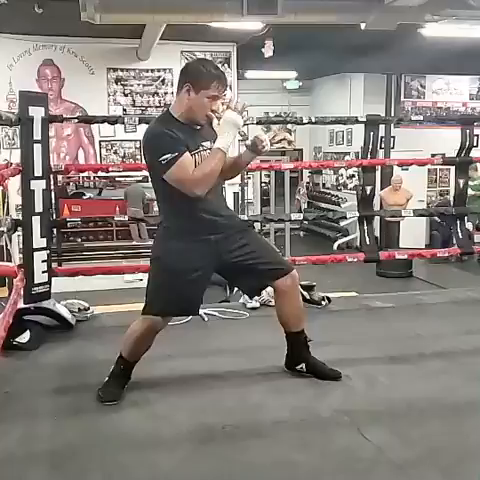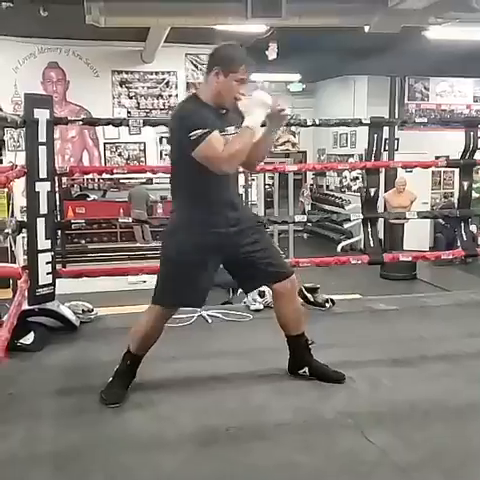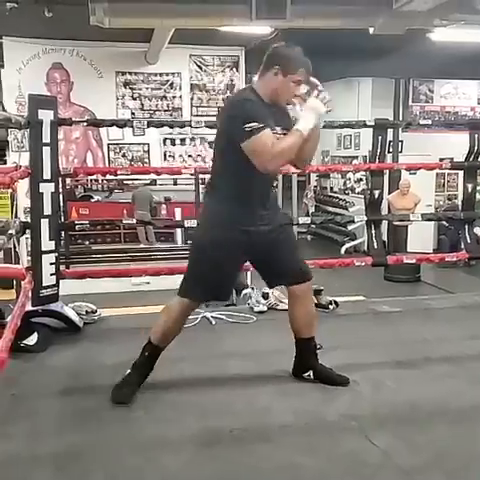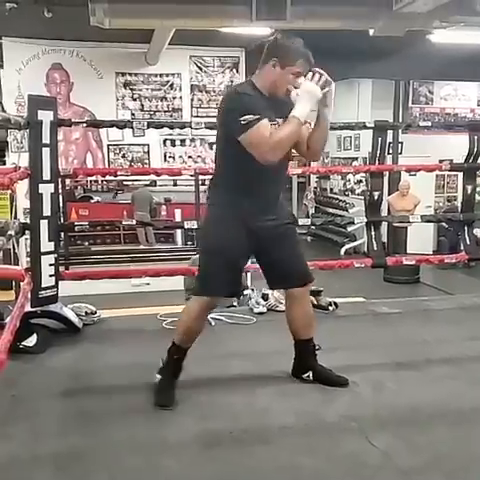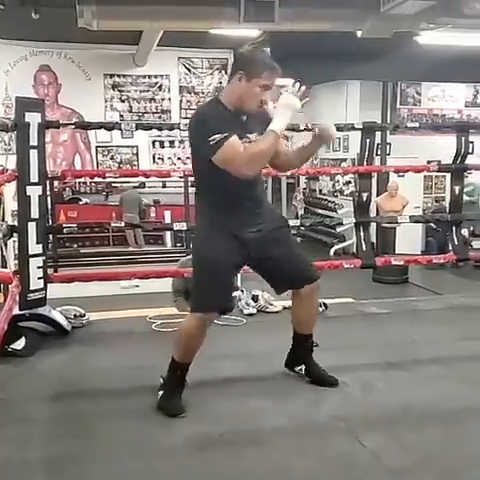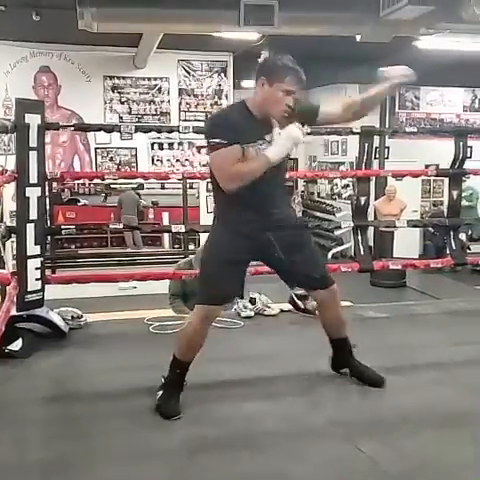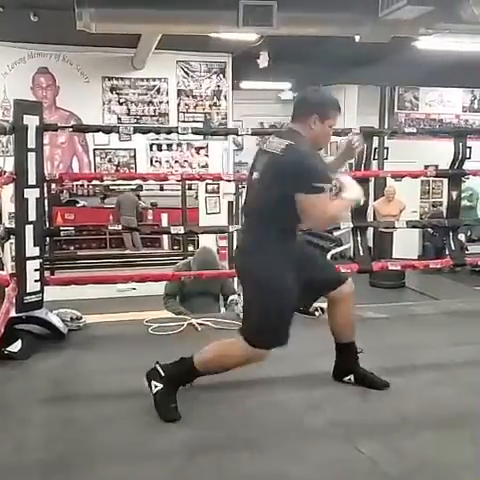
dt=0.2s
person 1, frame 1
left shoulder: (205, 124)
right shoulder: (160, 135)
right elbow: (197, 184)
left wrist: (250, 154)
right wrist: (226, 136)
left hip: (226, 228)
right hip: (183, 241)
left knee: (287, 279)
right knee: (154, 319)
left ankle: (299, 357)
right ankle: (119, 374)
person 1, frame 2
left shoulder: (229, 109)
right shoulder: (187, 115)
left elbow: (248, 161)
right elbow: (224, 162)
left wrist: (271, 128)
right wrist: (253, 119)
left hip: (236, 220)
right hip: (194, 229)
left knee: (286, 283)
right knee: (162, 309)
left ankle: (301, 360)
right ankle: (123, 374)
person 1, frame 3
left shoulder: (279, 110)
right shoulder: (242, 106)
left elbow: (301, 161)
right elbow: (271, 160)
left wrist: (315, 121)
right wrist: (306, 120)
left hip: (268, 217)
right hip: (226, 220)
left knee: (302, 286)
right knee: (188, 300)
left ankle: (307, 363)
right ankle: (139, 370)
person 1, frame 4
left shoulder: (284, 103)
right shoulder: (239, 99)
left elbow: (312, 152)
right elbow: (268, 151)
left wrist: (321, 106)
right wrist: (305, 107)
left hip: (273, 213)
right hip: (230, 215)
left knee: (299, 288)
right knee: (206, 298)
left ankle: (306, 364)
right ankle: (169, 372)
person 1, frame 5
left shoulder: (259, 115)
right shoulder: (207, 118)
left elbow: (283, 163)
right elbow: (245, 165)
left wrist: (316, 142)
right wrist: (281, 120)
left hip: (263, 222)
right hip: (219, 230)
left knee: (307, 284)
right knee: (203, 314)
left ankle: (301, 359)
right ankle: (172, 383)
person 1, frame 6
left shoulder: (290, 113)
right shoulder: (226, 122)
left elbow: (347, 111)
right elbow: (229, 180)
left wrist: (386, 87)
right wrist: (277, 150)
left hip: (281, 223)
right hip: (235, 228)
left knee: (326, 291)
right knee: (208, 309)
left ankle: (344, 360)
right ankle: (172, 384)
person 1, frame 7
left shoulder: (280, 144)
right shoulder: (304, 159)
right elbow: (321, 220)
right wrist: (351, 195)
left hip: (280, 247)
right hip: (270, 255)
left knee: (343, 289)
right knee: (258, 346)
left ankle: (347, 367)
right ankle: (166, 377)
